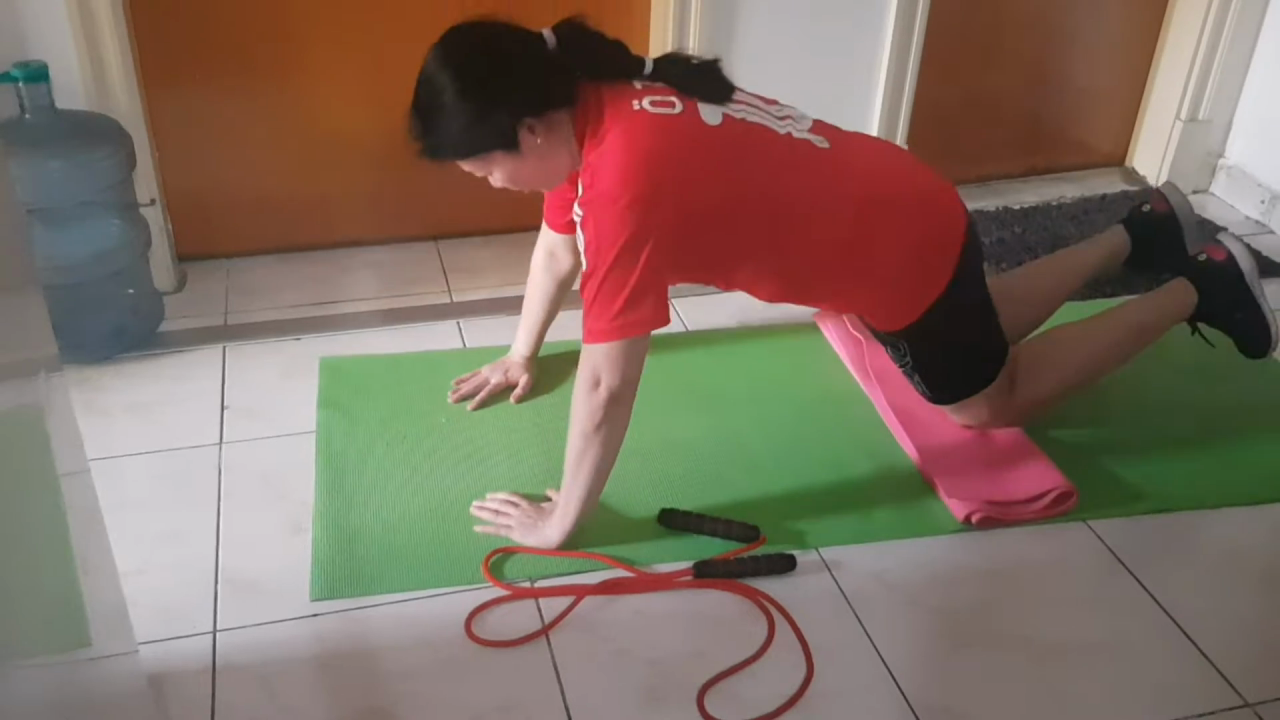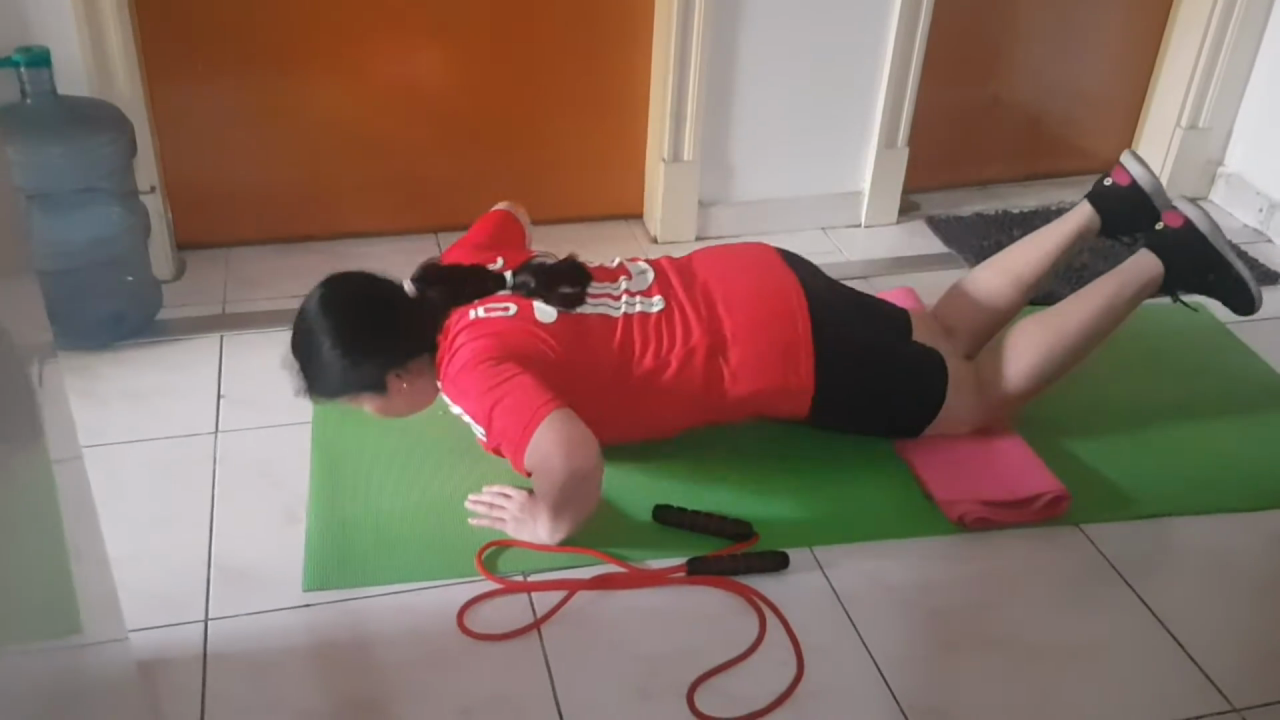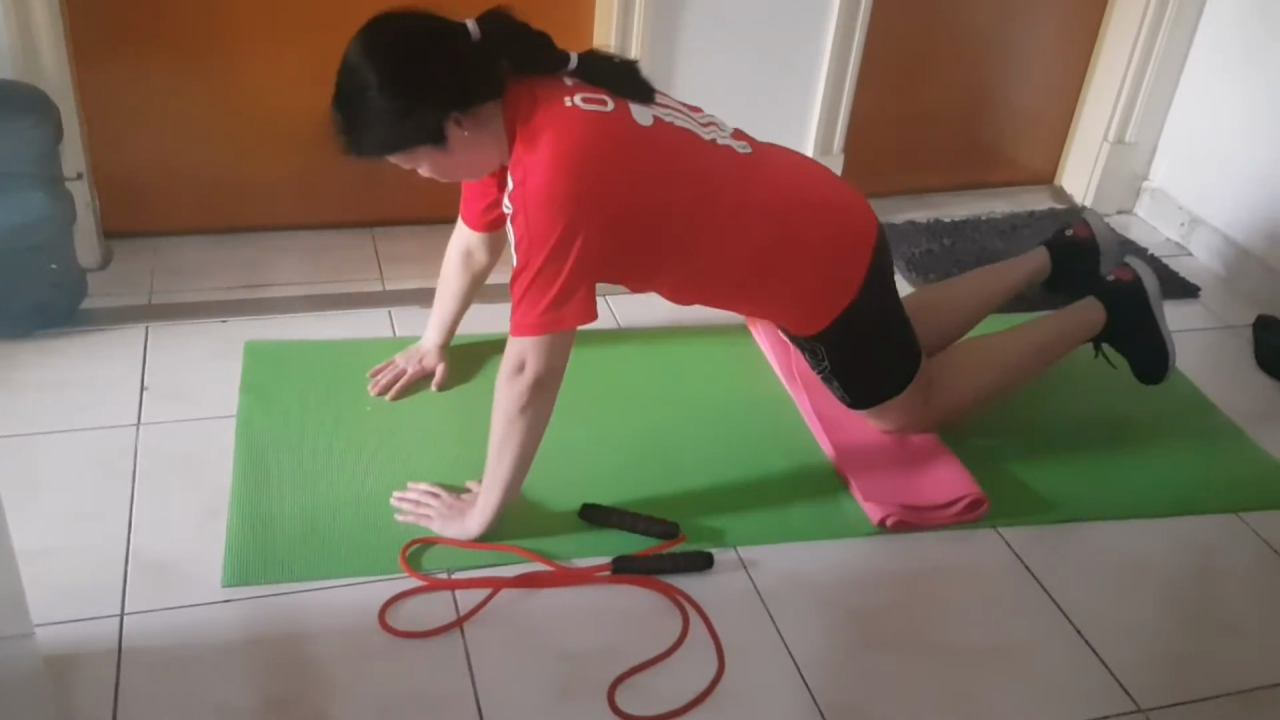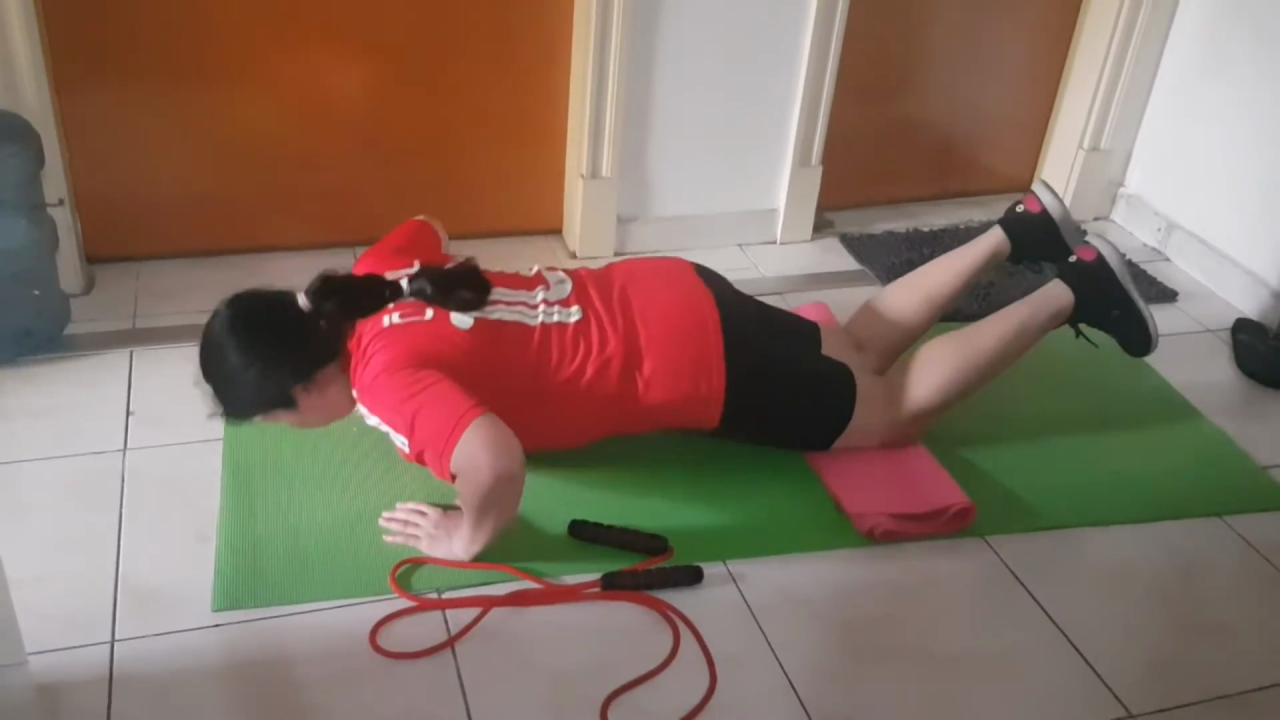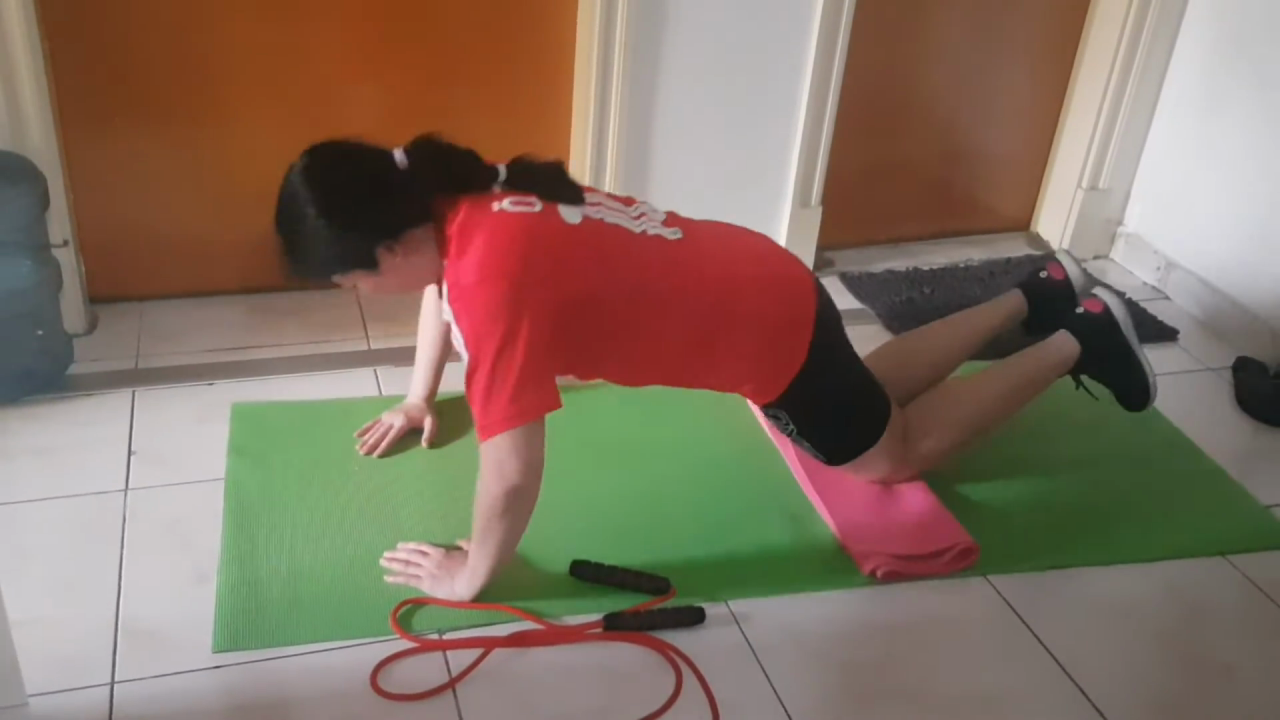
dt=1s
person 1, frame 1
left shoulder: (623, 177)
right shoulder: (586, 107)
left elbow: (607, 386)
right elbow: (558, 240)
left wrist: (561, 519)
right wrist: (521, 355)
left hip: (905, 245)
right hip: (881, 202)
left knee: (997, 399)
right knee: (981, 335)
left ankle: (1196, 287)
right ankle: (1139, 232)
person 1, frame 2
left shoulder: (470, 368)
right shoulder: (452, 289)
left elbow: (575, 462)
right elbow: (508, 215)
left wrist: (547, 520)
left hip: (775, 345)
right hip: (752, 284)
left knee: (980, 395)
right knee: (949, 336)
left ankle: (1160, 258)
right ankle: (1108, 205)
person 1, frame 3
left shoulder: (557, 167)
right shoulder: (510, 102)
left elbow: (531, 372)
right elbow: (474, 237)
left wrist: (481, 511)
right wrist: (432, 345)
left hip: (824, 256)
right hip: (796, 219)
left knee: (911, 405)
right knee: (896, 345)
left ankle: (1101, 309)
right ankle: (1059, 257)
person 1, frame 4
left shoulder: (384, 379)
right shoulder: (365, 295)
left elbow: (497, 459)
right elbow: (425, 226)
left wrist: (467, 536)
left hip: (685, 359)
right hip: (663, 295)
left knee: (886, 409)
right knee: (859, 353)
left ankle: (1070, 292)
right ankle: (1018, 230)
person 1, frame 5
left shoulder: (491, 270)
right shoulder: (453, 200)
left elbow: (512, 471)
left wrist: (470, 575)
right wrist: (419, 400)
left hip: (768, 324)
right hip: (746, 281)
left knee: (896, 452)
right knee: (870, 397)
left ankle: (1074, 343)
right ankle: (1034, 298)
